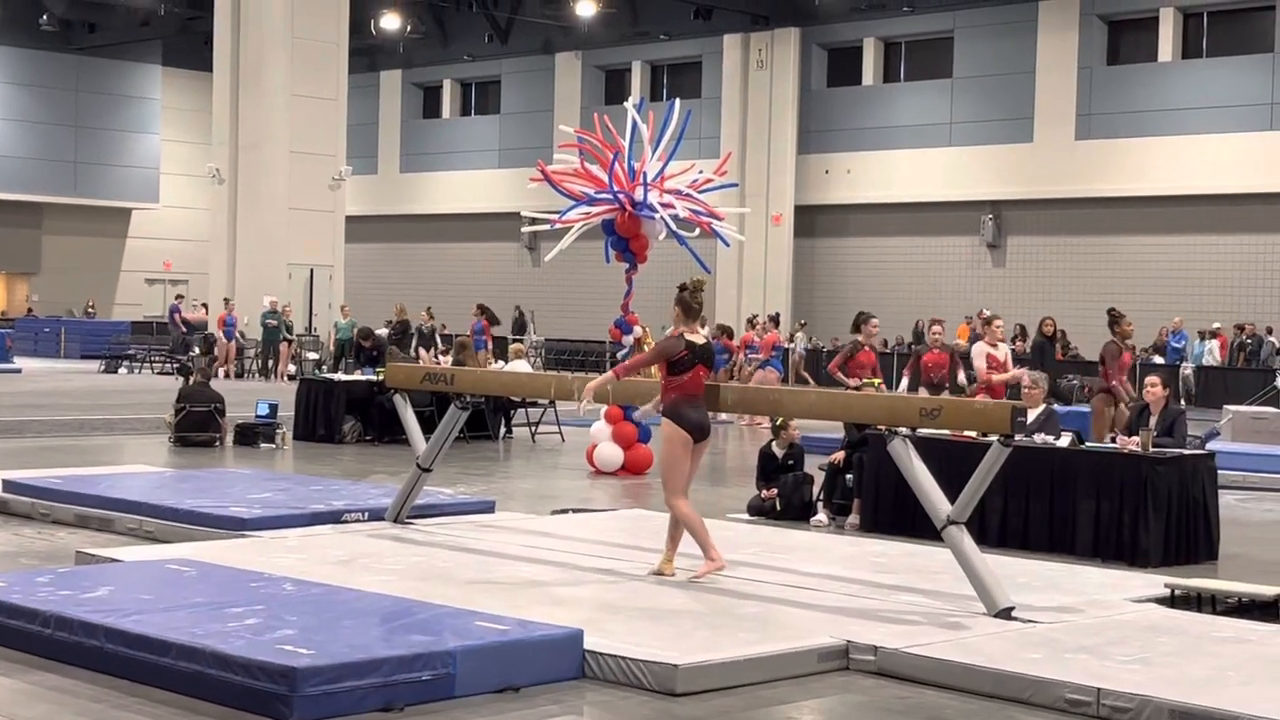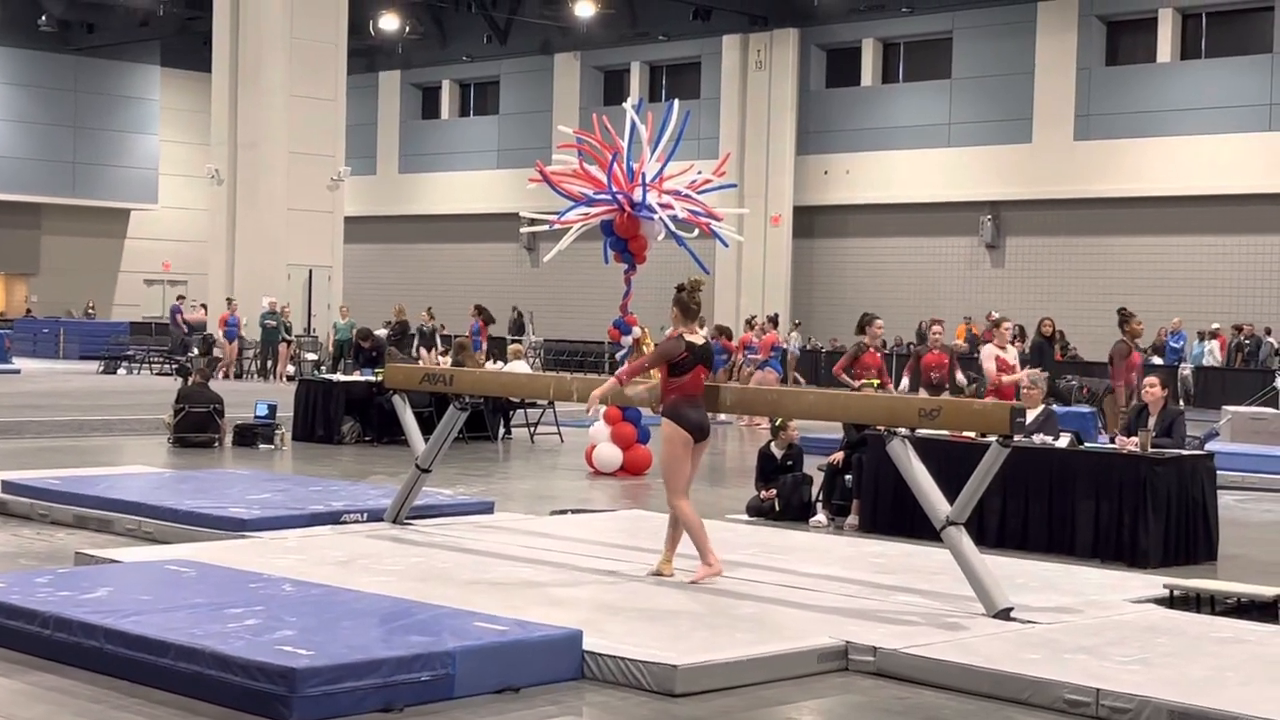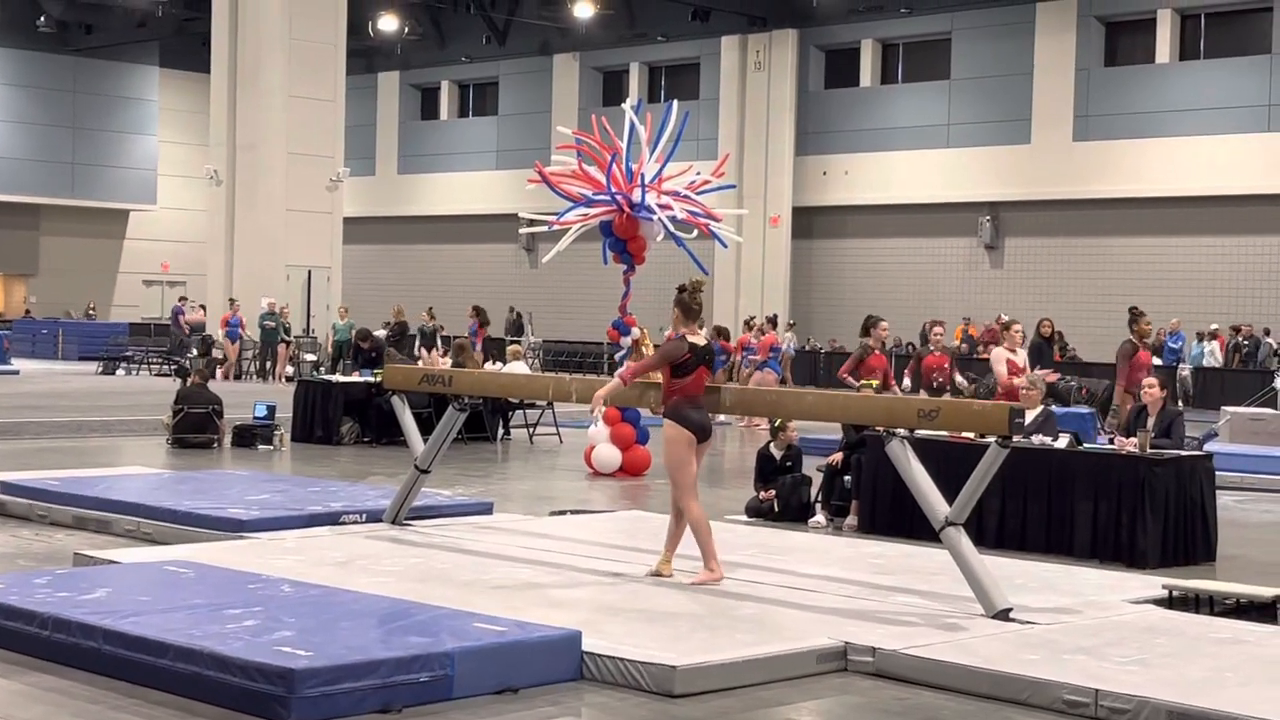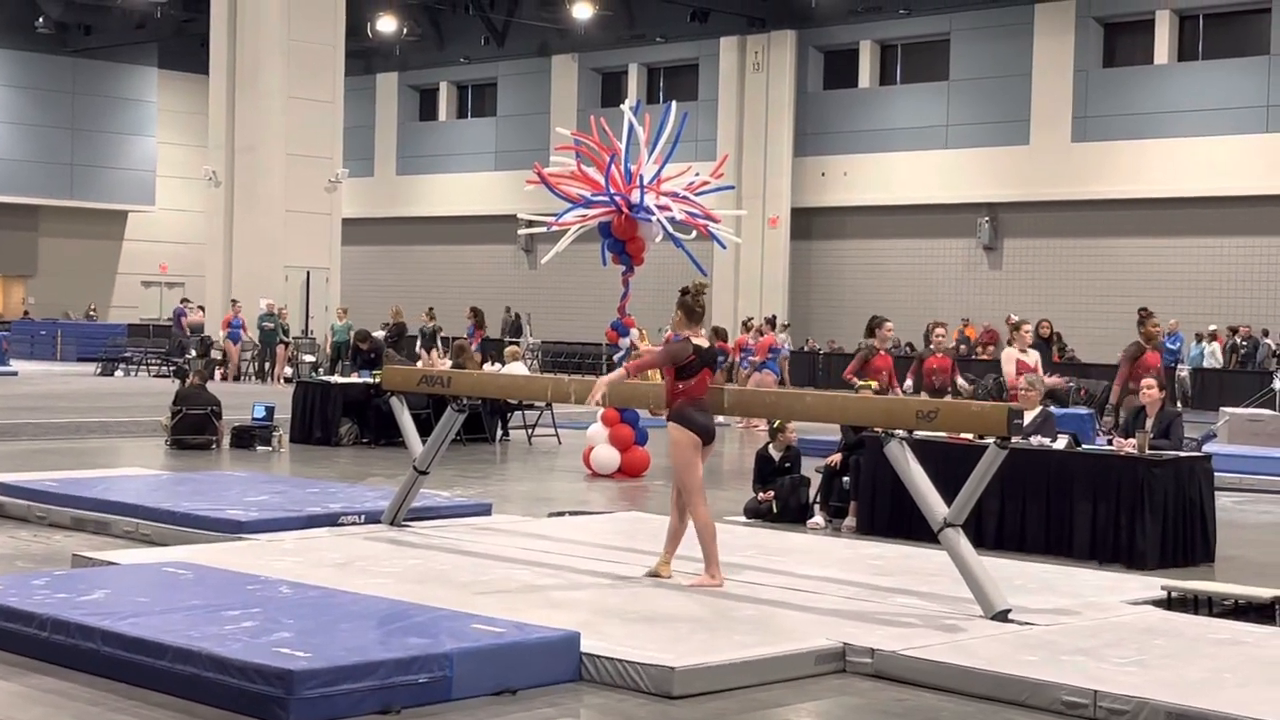
dt=0.1s
person 1, frame 1
left shoulder: (675, 343)
right shoulder: (707, 347)
left elbow: (635, 364)
left wrist: (596, 383)
right wrist: (655, 404)
left hip: (679, 420)
right hip: (701, 420)
left knee: (675, 497)
right knee: (678, 494)
left ankle: (713, 555)
right ankle: (667, 560)
person 1, frame 2
left shoulder: (675, 344)
right shoulder: (706, 347)
left elbow: (637, 367)
left wrist: (600, 391)
right wrist: (647, 387)
left hip: (679, 420)
right hip: (700, 420)
left knee: (677, 498)
right knee: (680, 496)
left ankle: (710, 560)
right ankle: (666, 561)
person 1, frame 3
left shoulder: (676, 345)
right shoulder: (706, 346)
left elbow: (640, 367)
left wrist: (605, 390)
right wrist: (656, 364)
left hip: (681, 421)
right hip: (701, 420)
left knee: (687, 499)
right knee: (679, 496)
left ankle: (713, 567)
right ankle: (666, 561)
person 1, frame 4
left shoulder: (681, 347)
right shoulder: (708, 348)
left elbow: (643, 364)
left wrist: (606, 378)
right wrist: (655, 349)
left hip: (685, 423)
right hip: (705, 423)
left knee: (695, 502)
right knee: (680, 498)
left ankle: (713, 572)
right ankle: (665, 562)
